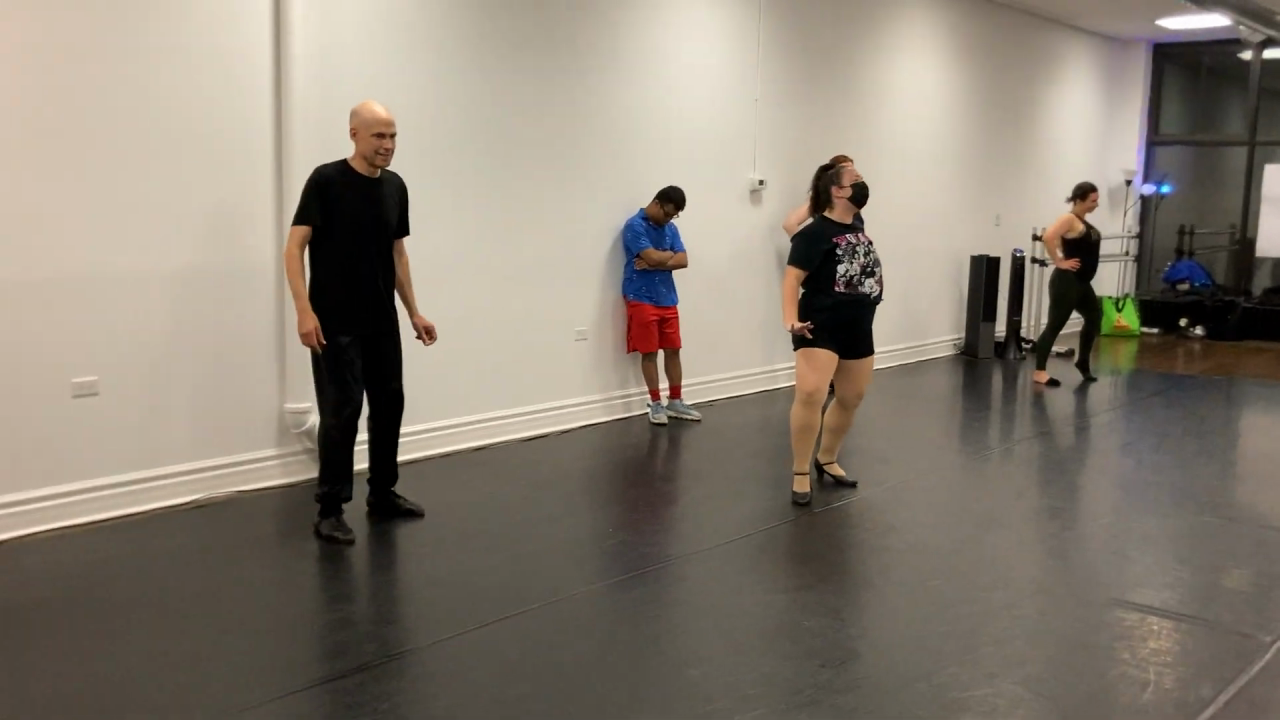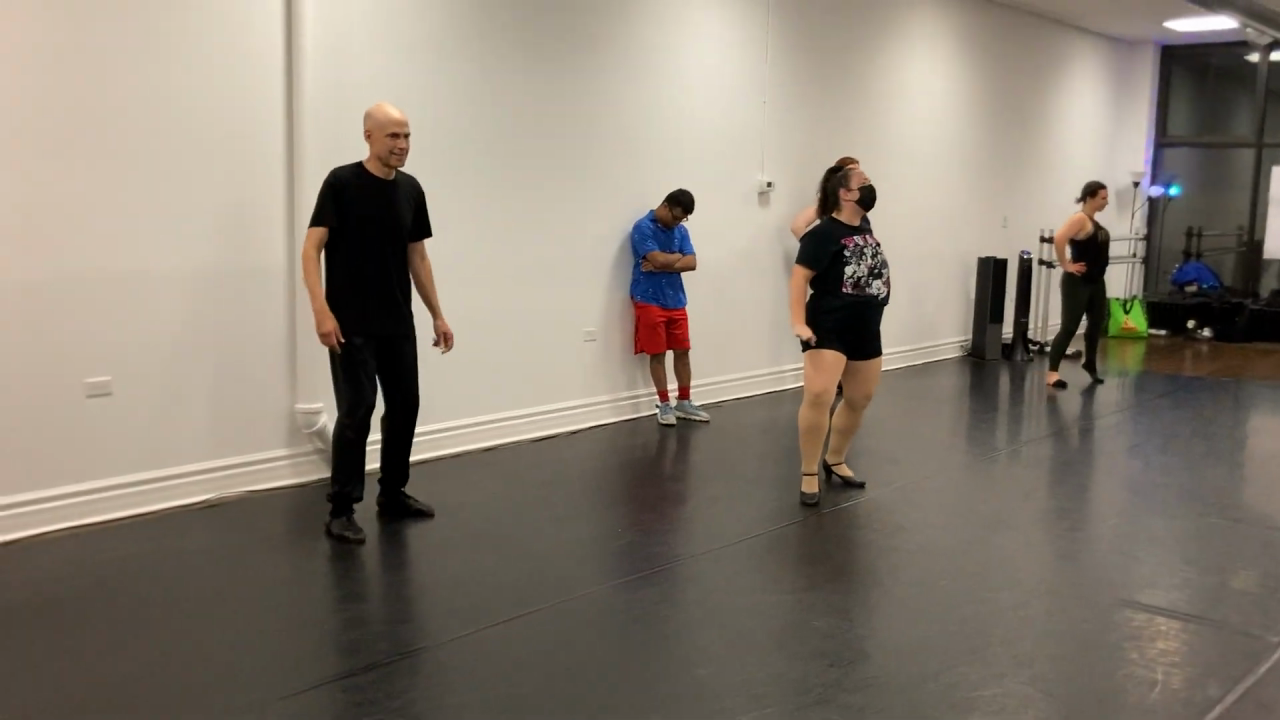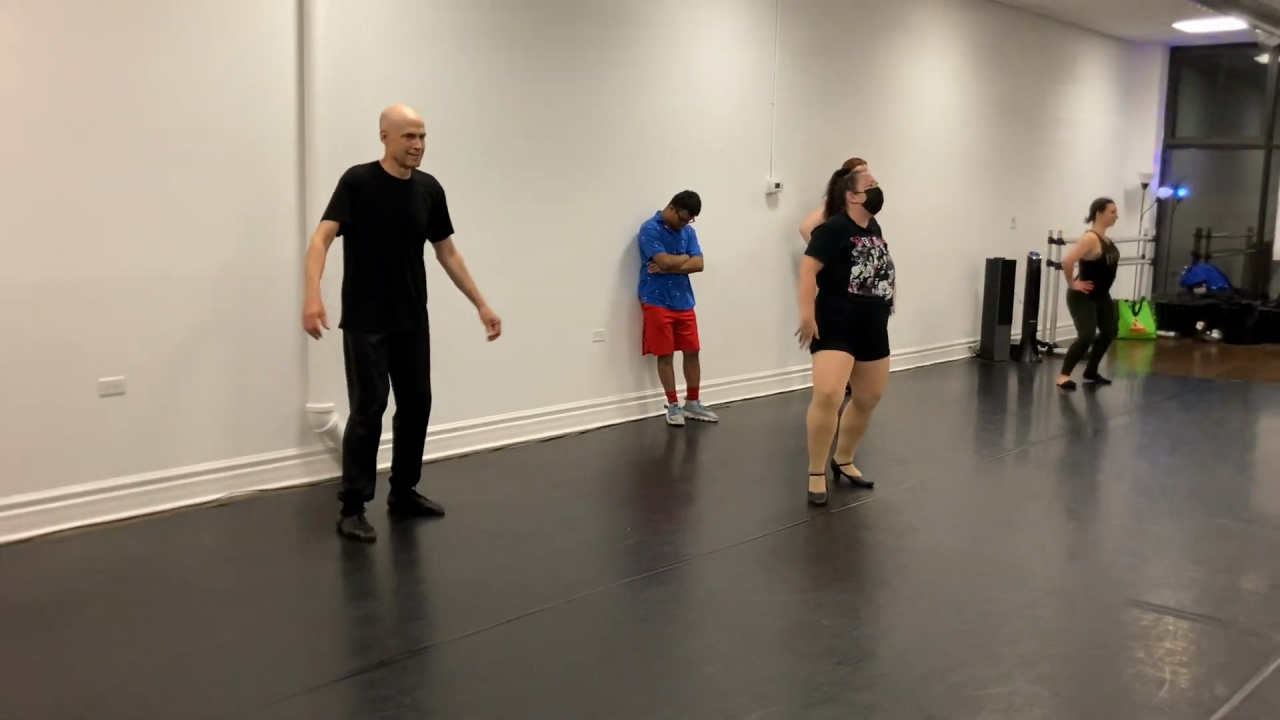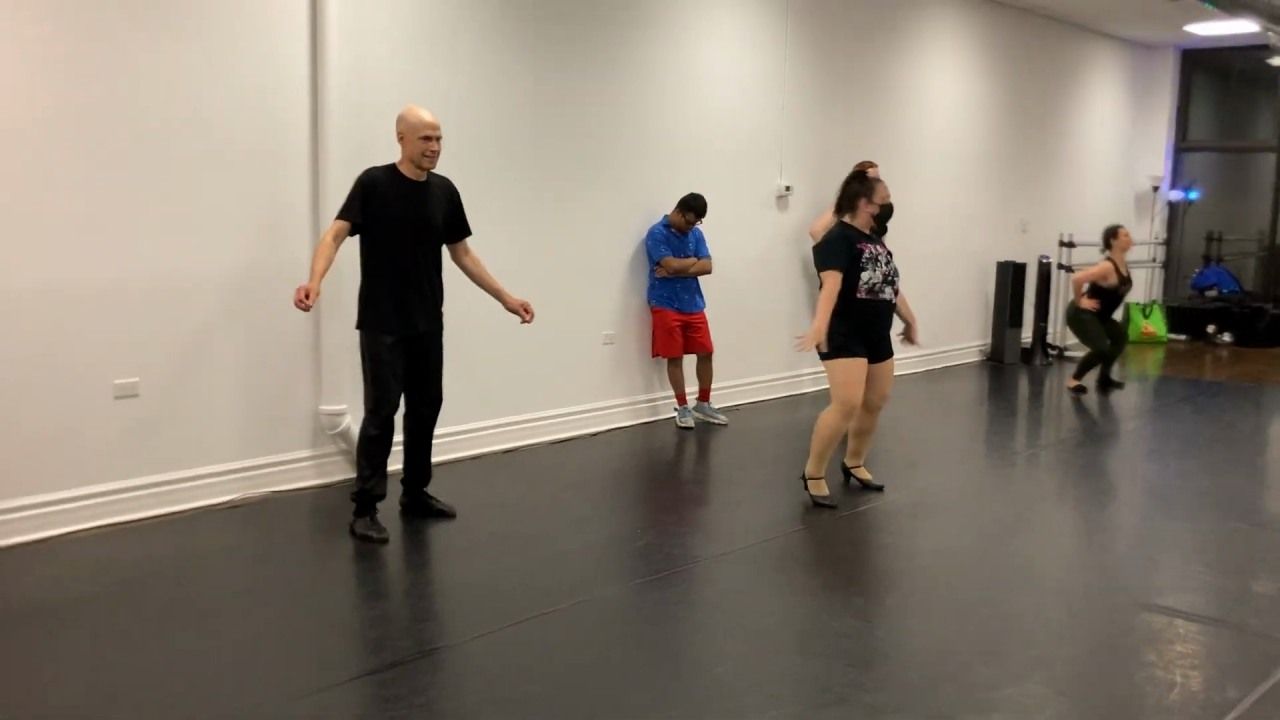
dt=0.2s
person 1, frame 1
left shoulder: (395, 186)
right shoulder: (326, 180)
right elbow: (295, 247)
left wrist: (414, 312)
right wrist: (305, 311)
left hip: (382, 322)
right hip: (336, 325)
left knee: (389, 405)
right knee: (342, 412)
left ankle: (382, 494)
right ankle: (330, 511)
person 1, frame 2
left shoulder: (411, 189)
right shoulder: (341, 182)
left elbow: (417, 256)
right elbow: (312, 248)
left wrist: (437, 316)
right wrist: (322, 311)
left hip: (398, 324)
right hip: (351, 325)
left knee: (404, 406)
right knee: (356, 412)
left ankle: (392, 493)
right ankle: (341, 510)
person 1, frame 3
left shoulder: (429, 189)
right shoulder: (358, 181)
left elbow: (447, 253)
right elbow: (322, 238)
left wrist: (482, 305)
right wrist: (313, 295)
left hip: (412, 322)
right hip: (366, 324)
left knee: (416, 405)
right knee: (368, 411)
left ankle: (403, 492)
right ankle: (351, 508)
person 1, frame 4
left shoulder: (444, 191)
right shoulder: (374, 183)
left elbow: (463, 254)
right elbow: (335, 234)
left wrist: (505, 298)
right wrist: (315, 282)
left hip: (427, 323)
right hip: (382, 324)
left knee: (426, 407)
right knee: (381, 411)
left ankle: (415, 493)
right ankle: (364, 509)
person 2, frame 1
left shoulder: (857, 227)
right shoulder: (815, 232)
right elbow: (792, 278)
right wrist: (791, 319)
left hip: (857, 329)
right hip: (821, 329)
left knee: (851, 399)
right knee: (810, 394)
left ankle: (826, 460)
right ankle: (800, 474)
person 2, frame 2
left shoulder: (865, 229)
right shoulder: (824, 233)
right elbow: (799, 277)
right wrist: (799, 323)
left hip: (865, 330)
right hip: (828, 330)
left knee: (860, 399)
right knee: (819, 395)
left ankle: (835, 461)
right ankle: (809, 474)
person 2, frame 3
left shoulder: (874, 229)
right shoulder: (835, 229)
right elbow: (808, 270)
left wrist: (887, 302)
right wrist: (807, 316)
left hip: (873, 330)
right hip: (835, 329)
left knee: (868, 400)
right knee: (828, 396)
left ankle: (844, 460)
right ankle: (817, 474)
person 2, frame 4
left shoulder: (874, 238)
right shoulder: (839, 239)
left elbow: (889, 284)
right elbow: (831, 285)
left wrist: (909, 320)
right wrist: (819, 327)
left hip: (876, 334)
right hip: (843, 335)
left knee: (875, 402)
right knee: (847, 404)
left ankle: (853, 464)
right ankle: (813, 474)
person 3, frame 1
left shoulder: (670, 229)
right shoulder: (635, 226)
left elbow: (682, 261)
right elbow: (653, 257)
left wrist: (657, 262)
right wrist: (669, 254)
left hip: (668, 299)
right hip: (642, 300)
left knee: (673, 350)
right knee: (649, 352)
left ankle: (675, 402)
right ankle: (656, 404)
person 3, frame 2
left shoulder: (681, 231)
right shoulder: (643, 227)
left elbow: (691, 263)
right elbow: (658, 259)
left wrist: (662, 266)
right wrist: (677, 257)
left hip: (676, 300)
right hip: (649, 301)
left knee: (682, 351)
right knee: (657, 354)
left ankle: (684, 403)
right ankle: (664, 405)
person 3, frame 3
left shoulder: (688, 231)
right shoulder: (650, 229)
left elbow: (698, 264)
right elbow: (665, 260)
left wrist: (670, 266)
right wrist: (684, 257)
left hip: (684, 301)
right hip: (657, 302)
left knee: (692, 352)
right knee: (665, 354)
left ankle: (692, 403)
right ankle: (673, 405)
person 3, frame 4
left shoulder: (696, 234)
right shoulder: (657, 234)
left elbow: (707, 267)
right elbow: (671, 265)
left wrist: (677, 269)
right wrist: (693, 261)
left hip: (694, 304)
right hip: (666, 306)
left knee: (705, 353)
right knee: (674, 357)
left ankle: (703, 404)
right ankle: (682, 408)
person 4, frame 1
left shoulder: (1082, 220)
right shoulder: (1069, 219)
right elbow: (1048, 237)
right wrist: (1059, 262)
left hip: (1082, 282)
right hip: (1067, 281)
left knee: (1094, 317)
right knee: (1055, 325)
left ankle: (1083, 363)
right ankle: (1039, 372)
person 4, frame 2
left shoulder: (1093, 220)
right shoulder: (1079, 218)
right elbow: (1059, 239)
right wrist: (1066, 265)
left hip: (1096, 282)
right hip: (1077, 282)
left knee: (1097, 322)
right knee: (1069, 327)
left ankle: (1090, 365)
right ankle: (1052, 373)
person 4, frame 3
left shoulder: (1104, 238)
right shoulder: (1090, 239)
right elbow: (1067, 261)
right wrist: (1072, 284)
left hip: (1101, 296)
right hip: (1083, 297)
left knee: (1110, 331)
right knee: (1087, 336)
left ankle: (1091, 371)
right ankle: (1063, 375)
person 4, frame 4
left shoulder: (1122, 262)
right shoulder: (1107, 267)
right elbow: (1077, 279)
right wrist: (1079, 302)
left hip: (1100, 315)
right hip: (1081, 314)
left knee: (1120, 337)
right knee: (1102, 349)
left ankle: (1104, 378)
right ankle: (1074, 380)
